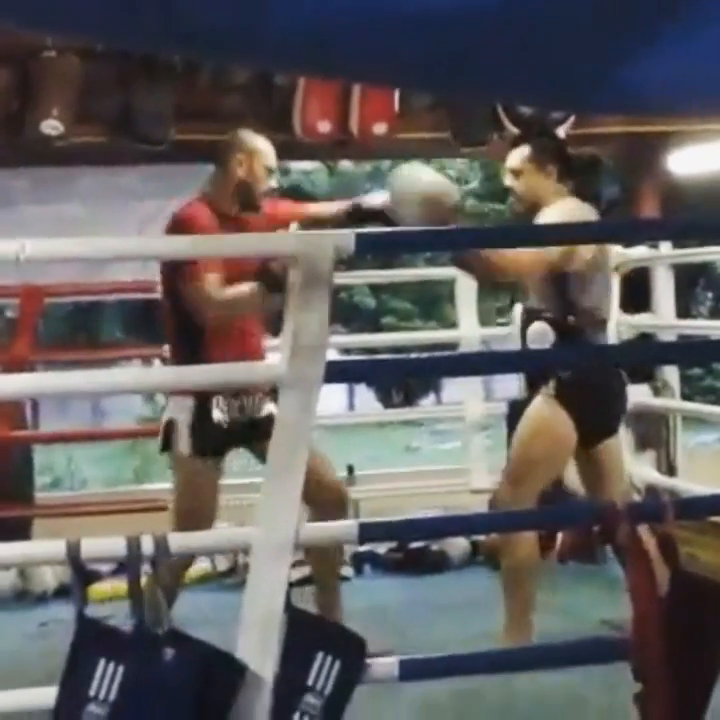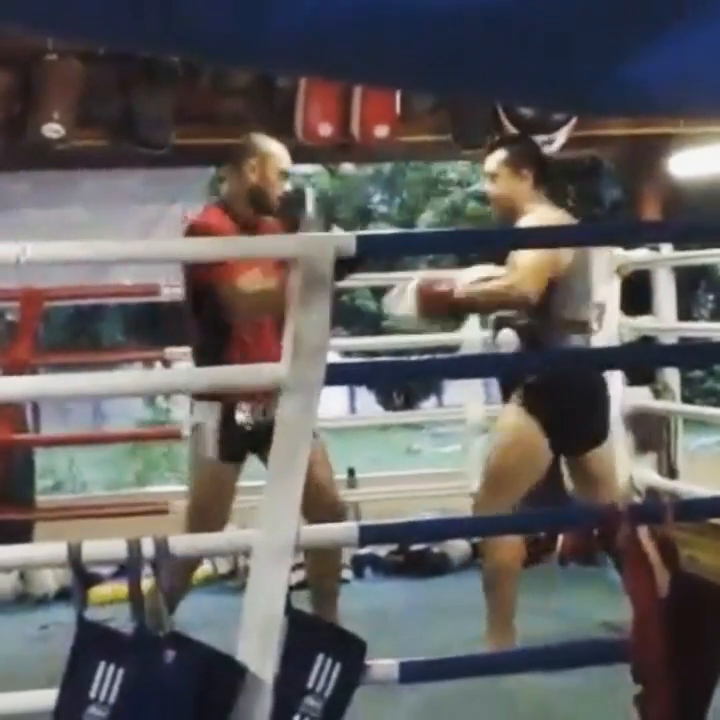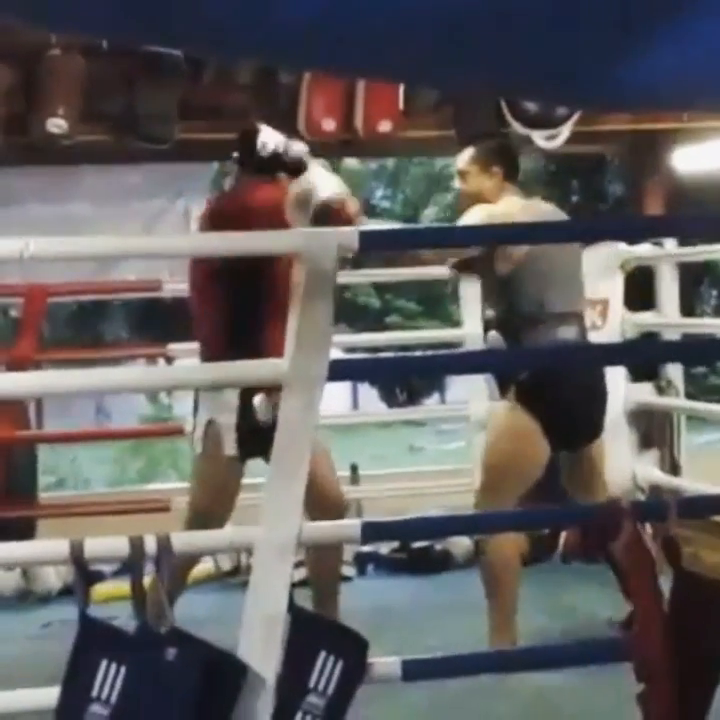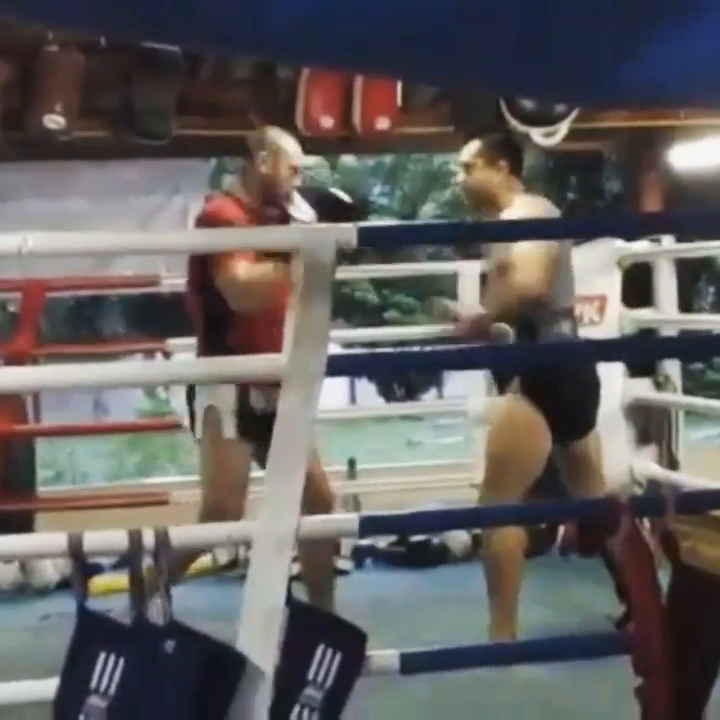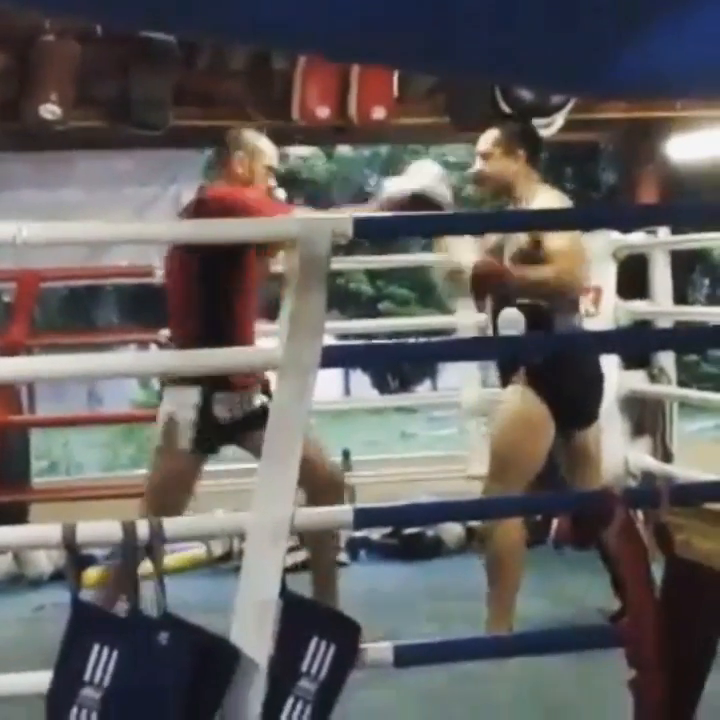
dt=0.2s
person 1, frame 1
left shoulder: (564, 215)
right shoulder: (561, 220)
left elbow: (518, 267)
right elbow: (527, 279)
right wrist: (478, 255)
left hip: (573, 379)
right hip: (597, 376)
left knee: (511, 503)
right knee: (614, 505)
left ankle: (516, 639)
person 1, frame 2
left shoulder: (537, 224)
right shoulder: (563, 226)
left elbow: (522, 289)
left wrist: (456, 297)
right wrist: (473, 295)
left hip: (549, 385)
right hip: (585, 379)
left knee: (493, 510)
right knee: (605, 508)
left ankle: (500, 644)
person 1, frame 3
left shoulder: (489, 218)
right shoulder: (551, 216)
left hip: (541, 381)
right hip: (580, 371)
left knee: (493, 509)
right knee: (596, 501)
left ankle: (503, 642)
person 1, frame 4
left shoulder: (522, 215)
right shoulder: (517, 218)
left elbow: (528, 285)
right elbow: (508, 284)
left wrist: (473, 319)
left hip: (541, 374)
right hip: (572, 369)
left knee: (498, 503)
right knee: (594, 500)
left ankle: (502, 636)
person 1, frame 5
left shoulder: (545, 204)
right shoulder: (521, 212)
left elbow: (571, 276)
right elbow: (494, 277)
left wrist: (506, 276)
left hip: (547, 365)
right hip: (572, 363)
left knee: (500, 495)
right knee: (592, 493)
left ankle: (499, 629)
person 2, frame 1
left shoulder: (261, 213)
right shoulder: (192, 221)
left elbow: (324, 213)
right elbow: (213, 307)
right wrist: (270, 281)
left hip: (254, 393)
right hip: (202, 401)
left knee: (330, 499)
right knee: (189, 535)
left ankle: (333, 628)
person 2, frame 2
left shoulder: (268, 227)
right shoulder: (209, 228)
right elbow: (248, 304)
left hip: (277, 396)
right hip: (226, 404)
left knee: (329, 510)
right knee: (201, 534)
person 2, frame 3
left shoulder: (265, 213)
right shoulder: (234, 207)
right elbow: (344, 210)
right wrist: (303, 164)
left hip: (277, 394)
right hip: (234, 398)
left knee: (330, 508)
right knee: (202, 529)
person 2, frame 4
left shoulder: (271, 218)
right shoulder: (222, 216)
right elbow: (242, 294)
left hip: (270, 389)
right hip: (233, 389)
left knee: (319, 503)
right knee: (223, 519)
person 2, frame 5
left shoulder: (249, 208)
right shoulder: (219, 203)
right wrist: (386, 204)
left hip: (243, 386)
right hip: (200, 391)
left knee: (325, 483)
right knee: (156, 522)
left ankle: (328, 612)
